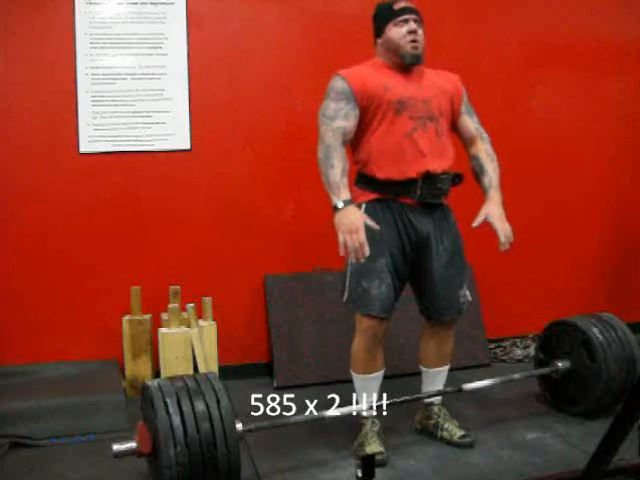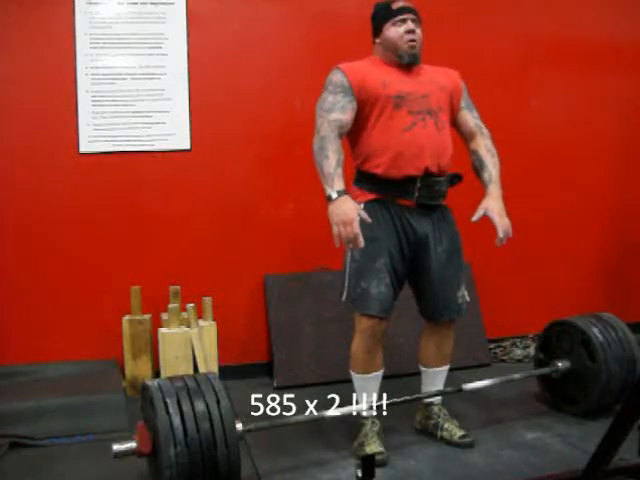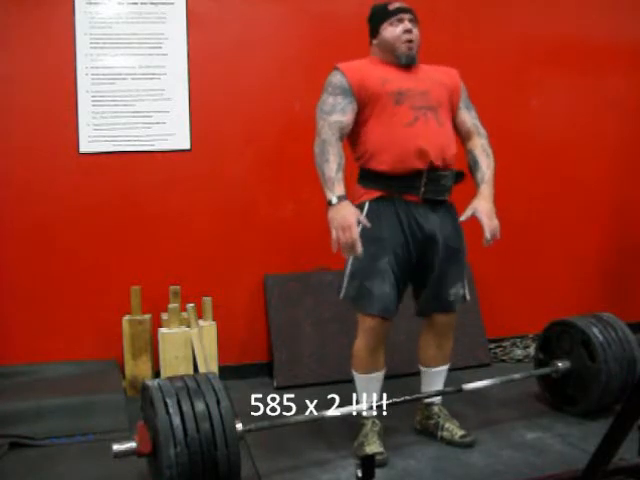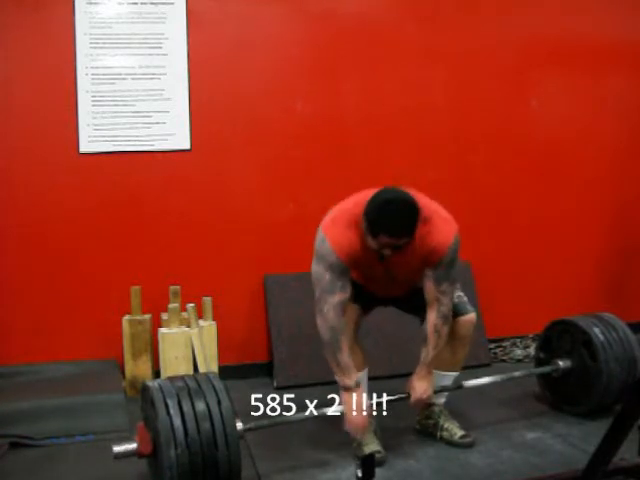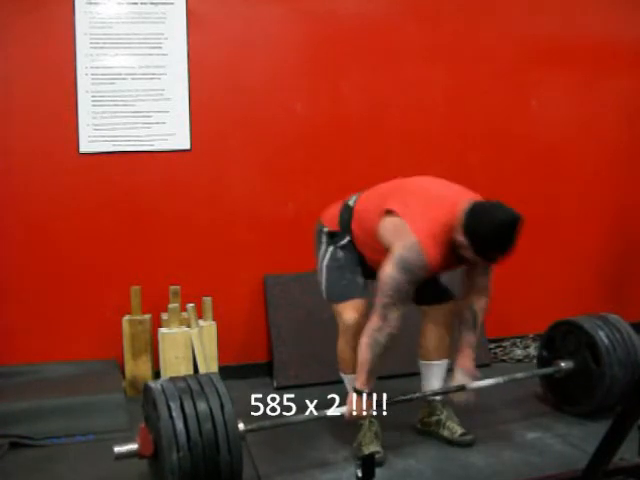
dt=1s
person 1, frame 1
left shoulder: (448, 84)
right shoulder: (351, 82)
left elbow: (478, 141)
right elbow: (331, 143)
left wrist: (493, 199)
right wrist: (343, 206)
left hip: (435, 209)
right hip: (380, 209)
left knee: (444, 314)
right knee: (372, 320)
left ankle: (431, 410)
right ankle: (368, 423)
person 1, frame 2
left shoulder: (448, 80)
right shoulder: (350, 76)
left elbow: (478, 136)
right elbow: (327, 134)
left wrist: (494, 193)
right wrist: (337, 195)
left hip: (434, 209)
right hip: (379, 209)
left knee: (444, 315)
right knee: (371, 318)
left ankle: (431, 410)
right ankle: (368, 423)
person 1, frame 3
left shoulder: (446, 78)
right shoulder: (350, 76)
left elbow: (476, 136)
right elbow: (328, 136)
left wrist: (485, 195)
right wrist: (337, 200)
left hip: (441, 206)
right hip: (384, 206)
left knee: (443, 315)
right knee: (374, 319)
left ankle: (431, 410)
right ankle: (369, 423)
person 1, frame 4
left shoulder: (441, 231)
right shoulder: (335, 234)
left elbow: (438, 306)
right elbow: (329, 316)
left wrist: (424, 372)
right wrist: (349, 387)
left hip: (416, 279)
right hip: (359, 280)
left knee: (464, 320)
right knee: (342, 322)
left ankle: (433, 410)
right ankle: (366, 425)
person 1, frame 5
left shoulder: (477, 229)
right shoulder: (419, 244)
left elbow: (476, 293)
right elbow: (385, 319)
left wrist: (466, 352)
right wrist: (361, 390)
left hip: (381, 242)
right hip: (342, 235)
left knee: (443, 308)
right knee: (353, 319)
left ankle: (432, 410)
right ankle: (366, 421)
